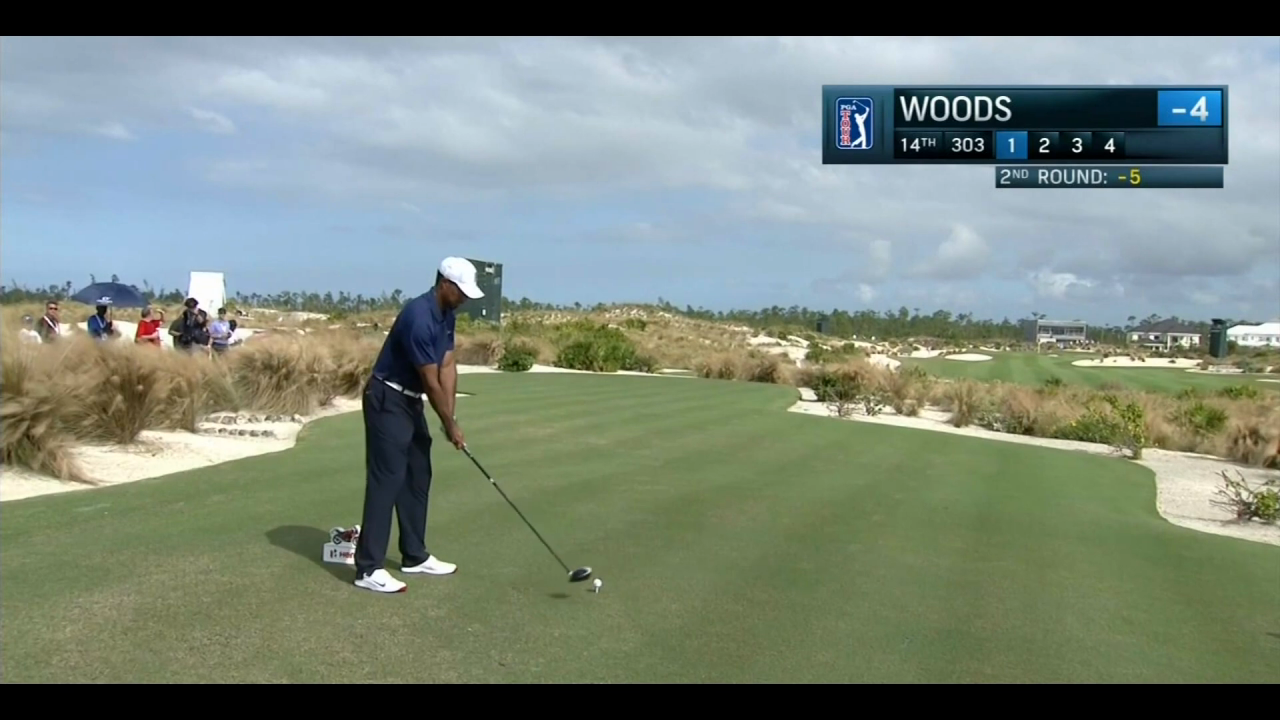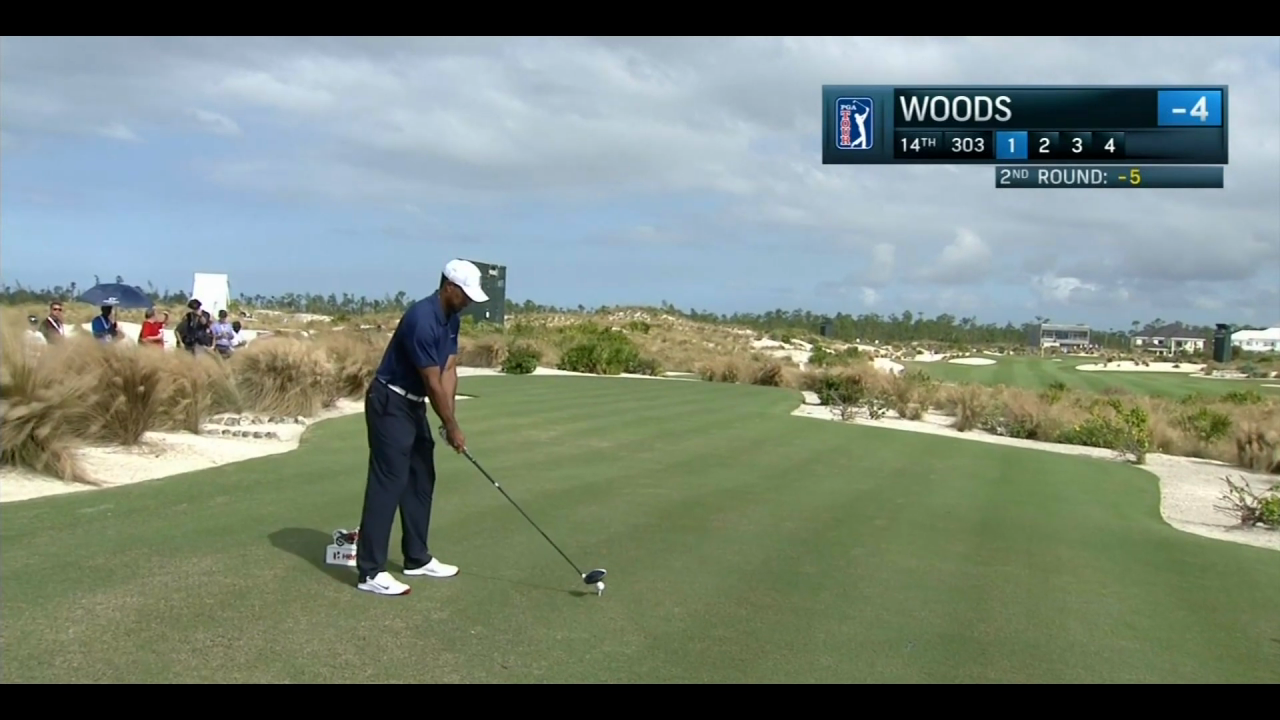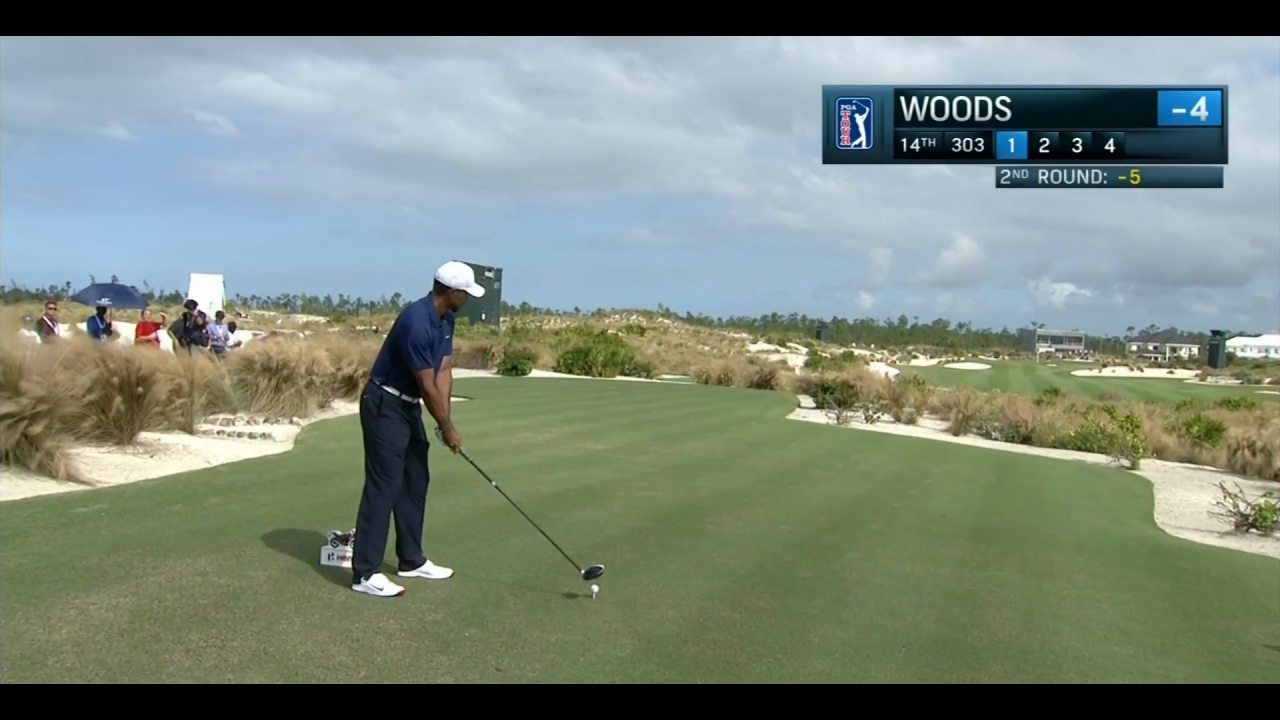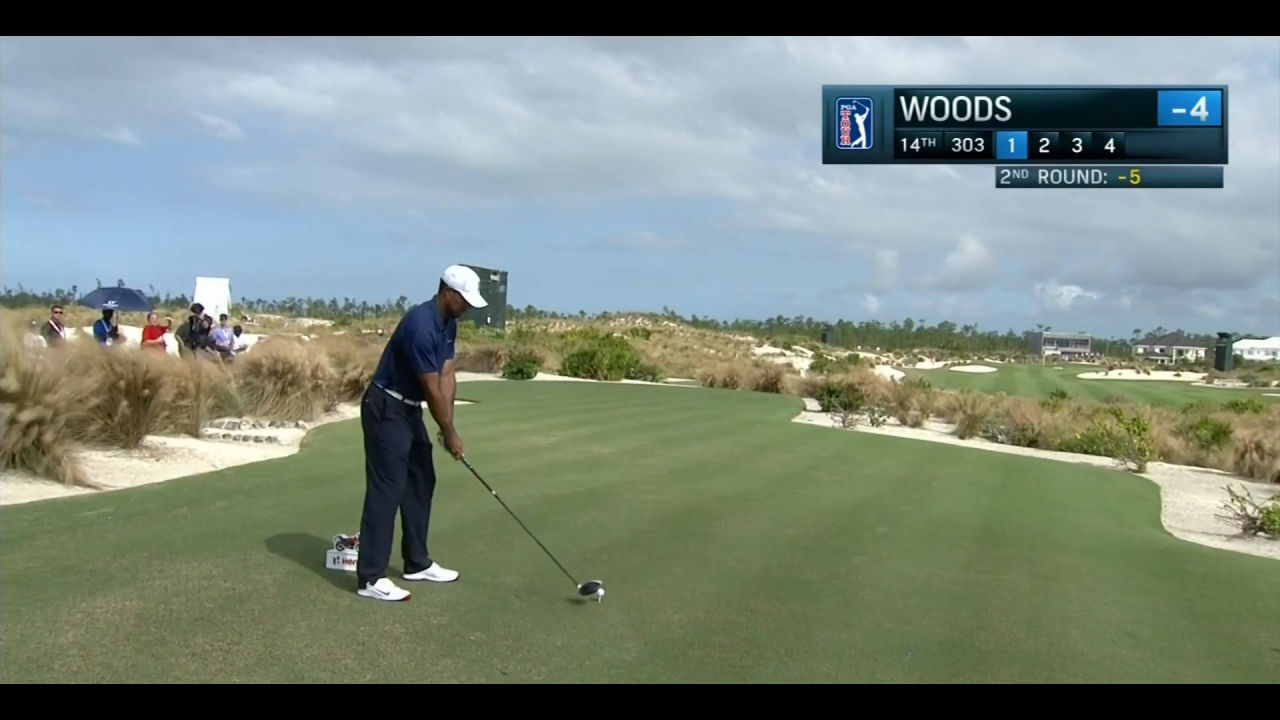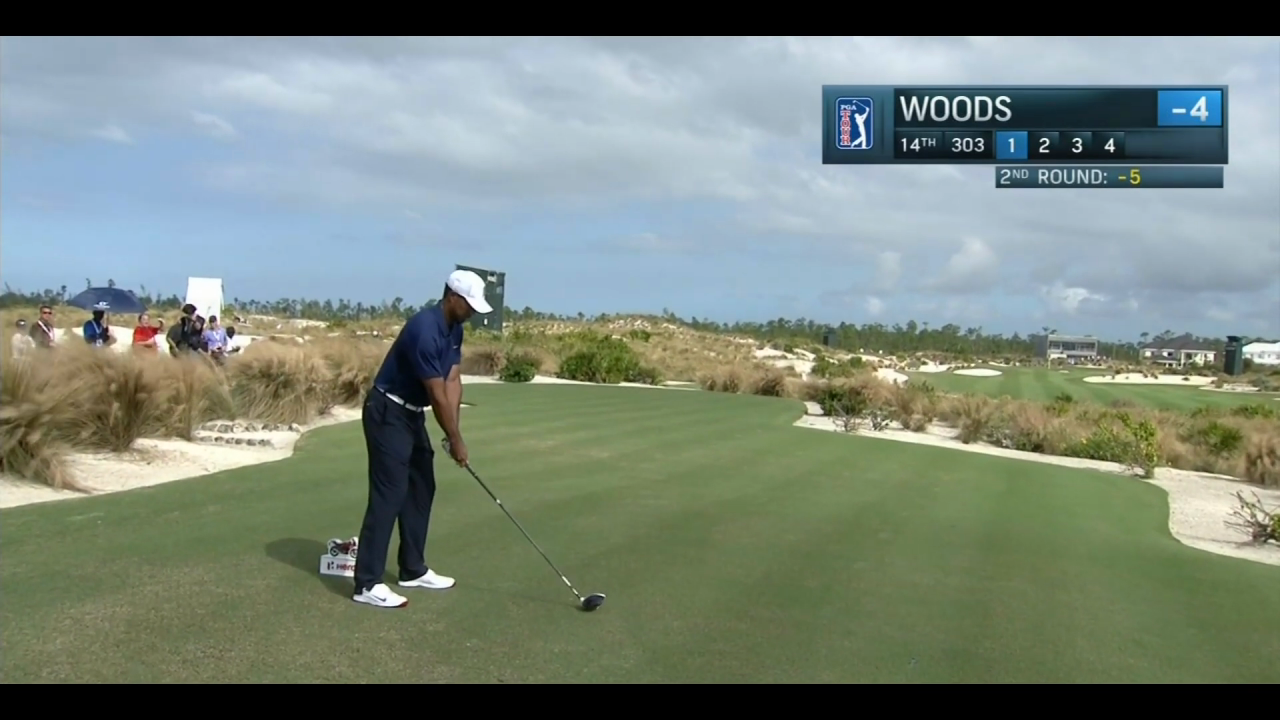
dt=1s
person 1, frame 1
left shoulder: (446, 316)
right shoulder: (418, 317)
left elbow: (447, 366)
right elbow: (430, 380)
left wrist: (452, 414)
right wrist: (449, 425)
left hip: (410, 401)
right hip: (387, 400)
left knee: (418, 477)
right knee: (388, 478)
left ankle: (415, 555)
right ankle: (369, 567)
person 1, frame 2
left shoulder: (451, 319)
right shoulder: (422, 320)
left elbow: (448, 371)
right elbow: (433, 383)
left wrist: (450, 421)
right wrist: (452, 427)
left hip: (413, 405)
right hip: (390, 403)
left knee: (421, 480)
right knee: (389, 482)
left ankle: (417, 558)
right ankle: (370, 571)
person 1, frame 3
left shoulder: (446, 320)
right shoulder: (416, 323)
left elbow: (443, 371)
right elbow: (427, 385)
left wrist: (447, 420)
right wrist: (447, 428)
left hip: (408, 406)
right hip: (384, 405)
left knee: (415, 482)
right knee: (385, 484)
left ankle: (411, 560)
right ankle: (365, 573)
person 1, frame 4
left shoulder: (448, 324)
right shoulder: (420, 325)
left elbow: (446, 375)
right elbow: (431, 389)
left wrist: (450, 426)
right wrist: (450, 434)
left hip: (409, 409)
right hip: (386, 408)
left knee: (421, 482)
right knee: (387, 489)
left ankle: (417, 562)
right ankle: (370, 577)
person 1, frame 5
left shoulder: (455, 330)
right shoulder: (424, 330)
left elbow: (452, 381)
right elbow: (437, 394)
left wrist: (454, 433)
right wrist: (455, 440)
left hip: (412, 414)
right hip: (387, 412)
left knee: (421, 489)
right knee: (390, 493)
left ankle: (413, 569)
right ankle: (367, 583)
